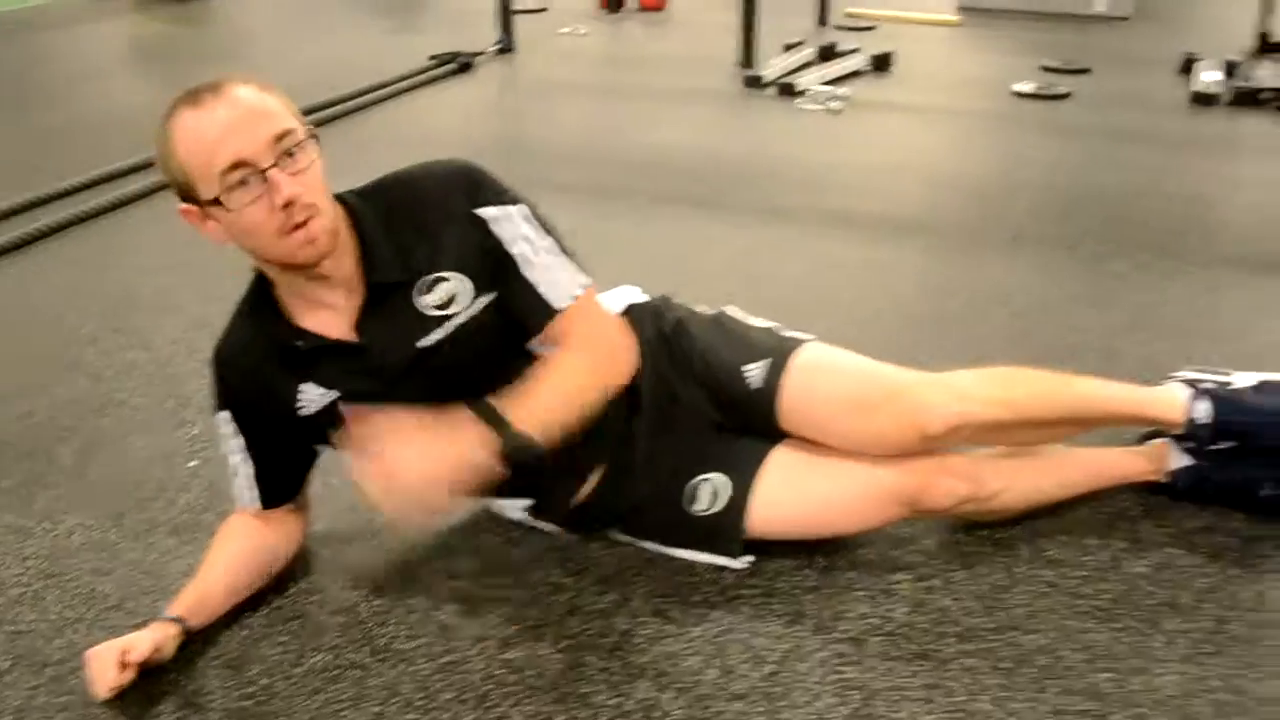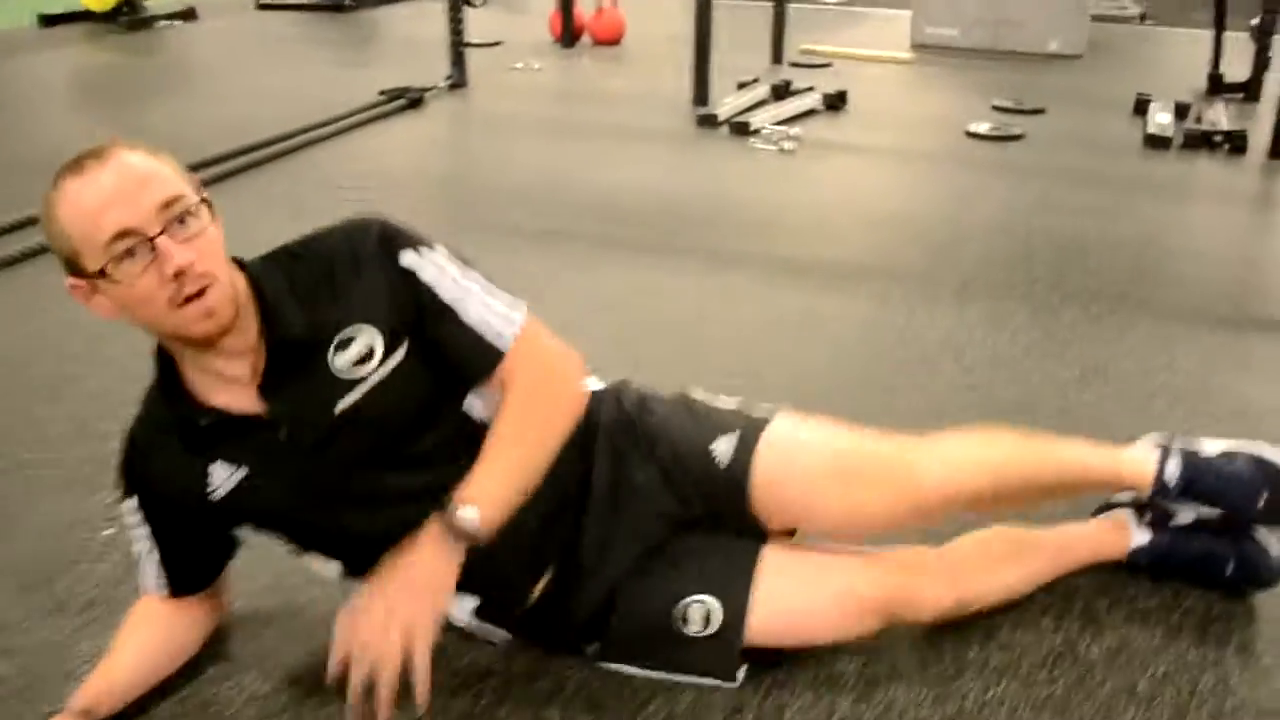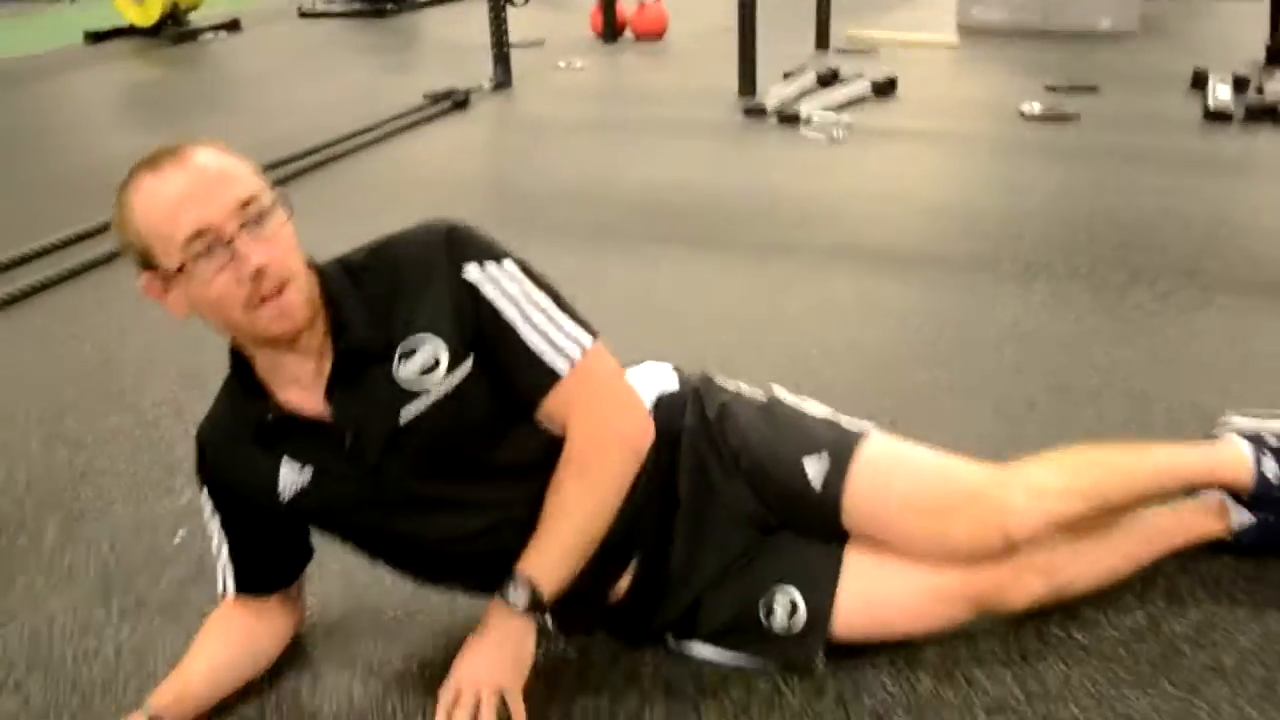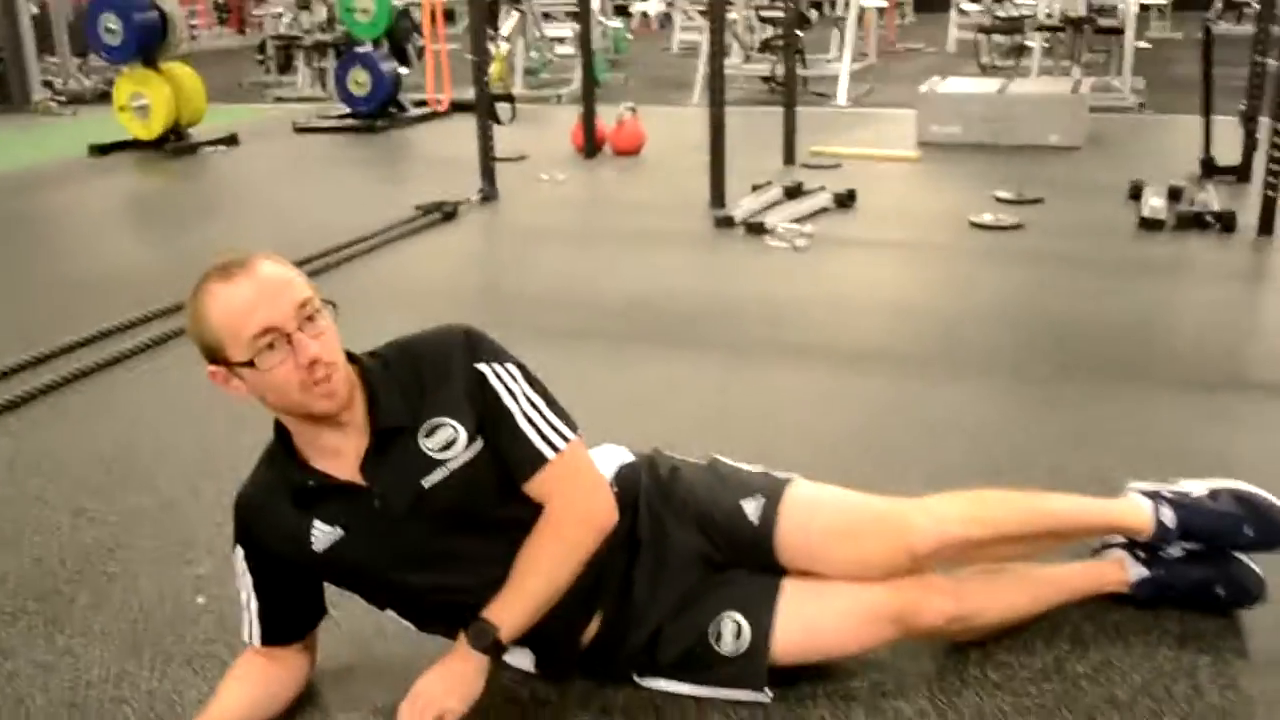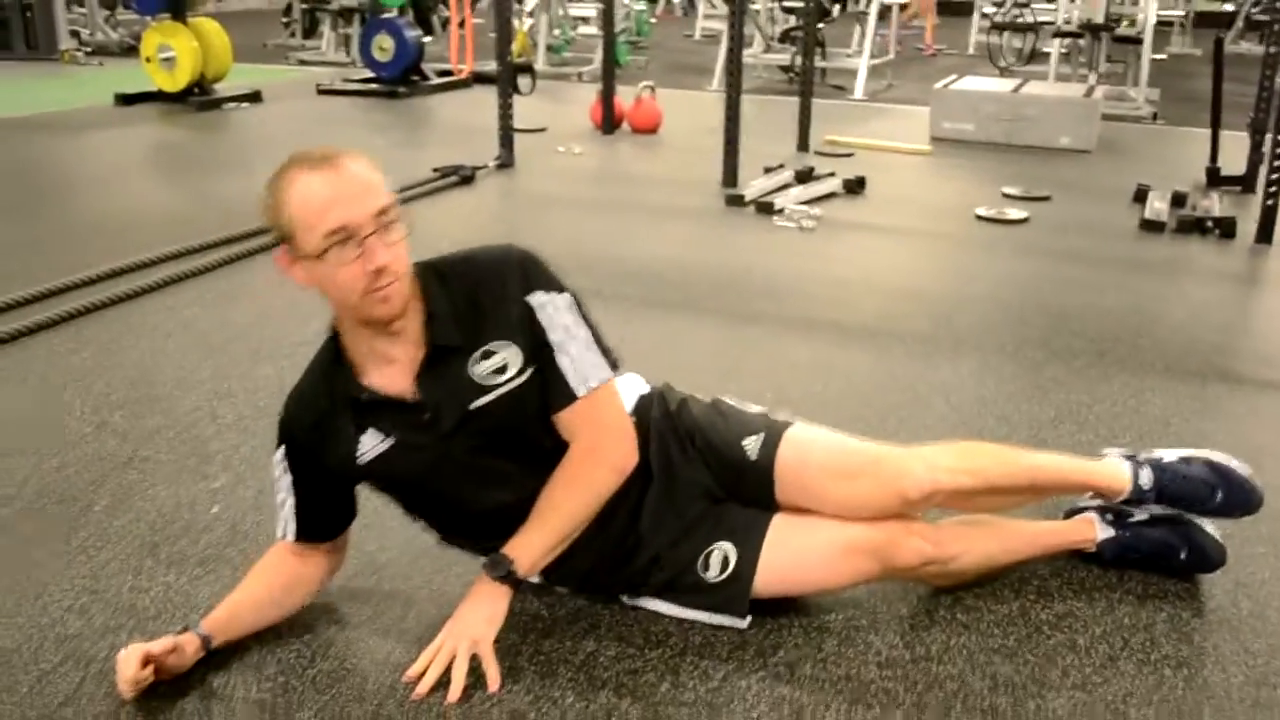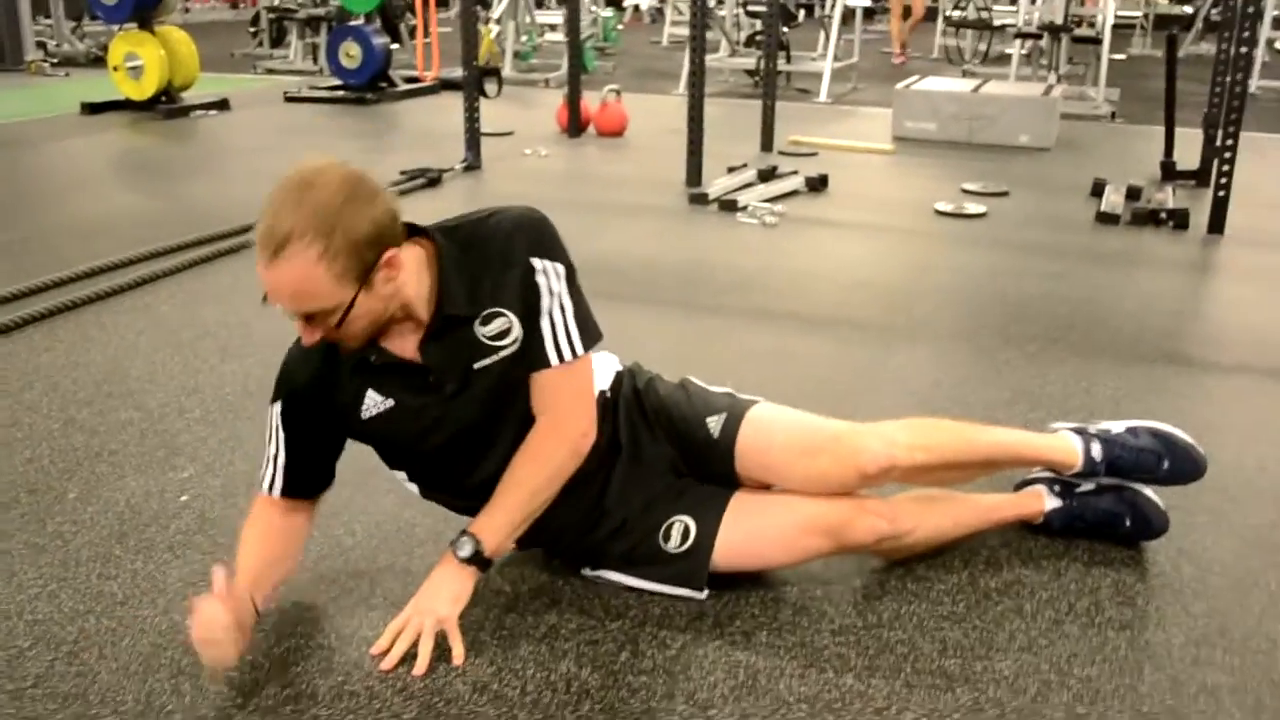
dt=0.7s
person 1, frame 1
left shoulder: (444, 201)
right shoulder: (257, 368)
left elbow: (601, 349)
right elbow: (275, 517)
left wrist: (480, 443)
right wrist: (170, 624)
left hip: (659, 360)
right hip: (622, 485)
left knee: (918, 418)
right knee: (926, 486)
right ankle: (1165, 466)
person 1, frame 2
left shoulder: (361, 266)
right shoulder: (169, 460)
left elbow: (546, 372)
right elbow: (183, 603)
left wrist: (438, 549)
left hip: (620, 452)
right hip: (578, 599)
left knee: (912, 483)
right knee: (912, 590)
left ankle: (1159, 469)
right ankle: (1136, 536)
person 1, frame 3
left shoulder: (437, 269)
right shoulder: (241, 458)
left elbow: (612, 418)
right elbow: (262, 606)
left wrist: (513, 619)
left hip: (700, 452)
right hip: (658, 597)
left knee: (996, 519)
right knee: (992, 589)
person 1, frame 4
left shoulder: (447, 364)
right shoulder: (276, 518)
left elbow: (586, 498)
left hip: (660, 515)
left knee: (906, 540)
right knee: (916, 608)
left ankle: (1148, 514)
right ankle: (1133, 575)
person 1, frame 5
left shoulder: (506, 283)
right shoulder: (320, 419)
left elbow: (606, 445)
right elbow: (309, 550)
left wrist: (495, 584)
right wrist: (197, 640)
left hip: (674, 446)
right hip: (624, 556)
left knee: (901, 482)
right knee: (894, 550)
left ankle: (1125, 478)
right ankle: (1099, 537)
person 1, frame 6
left shoulder: (513, 247)
right shoulder: (316, 380)
left elbow: (568, 424)
right elbow: (287, 506)
left wrist: (463, 561)
right wrist: (236, 605)
left hip: (638, 422)
right hip: (597, 527)
left knee: (857, 460)
right knee: (855, 526)
left ankle: (1073, 451)
right ankle: (1050, 506)
